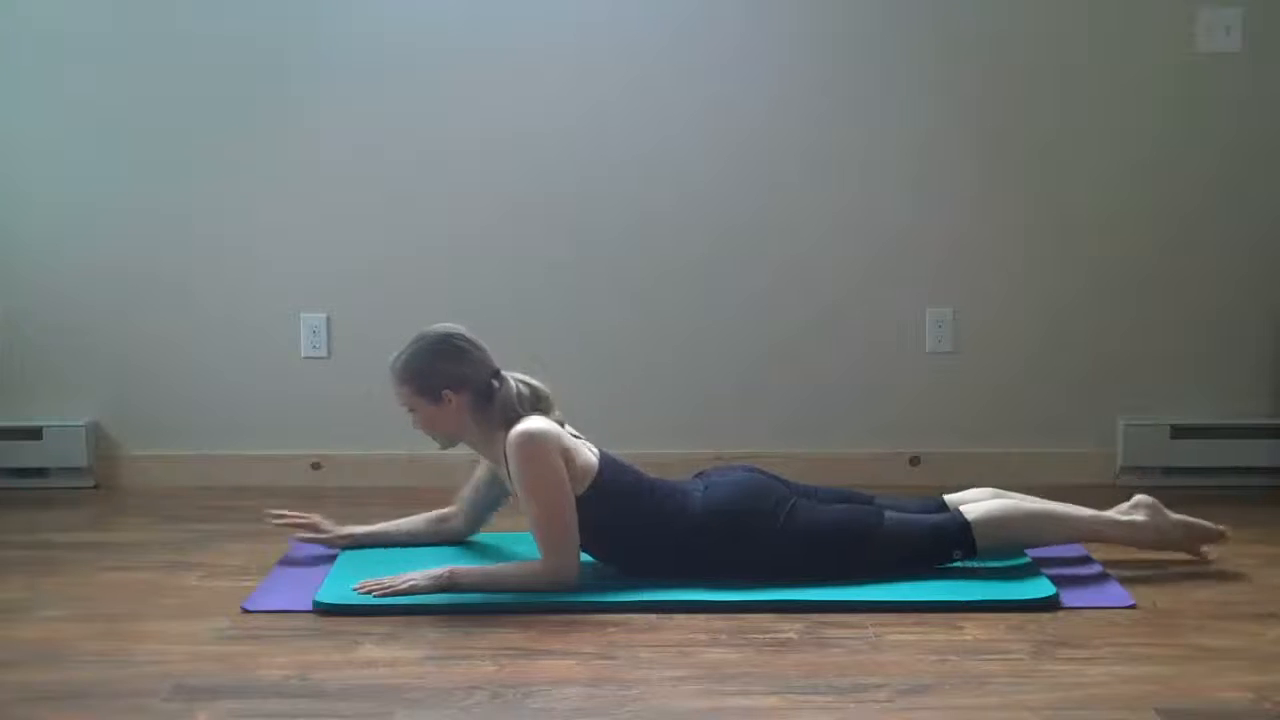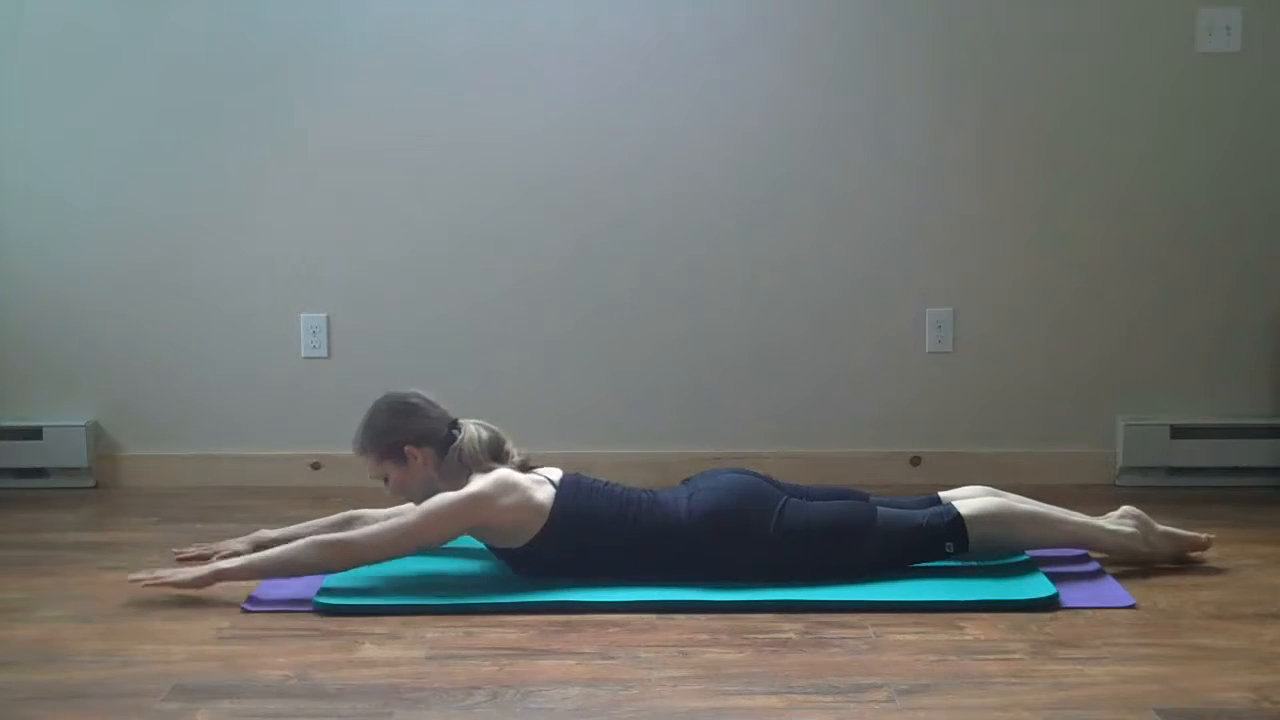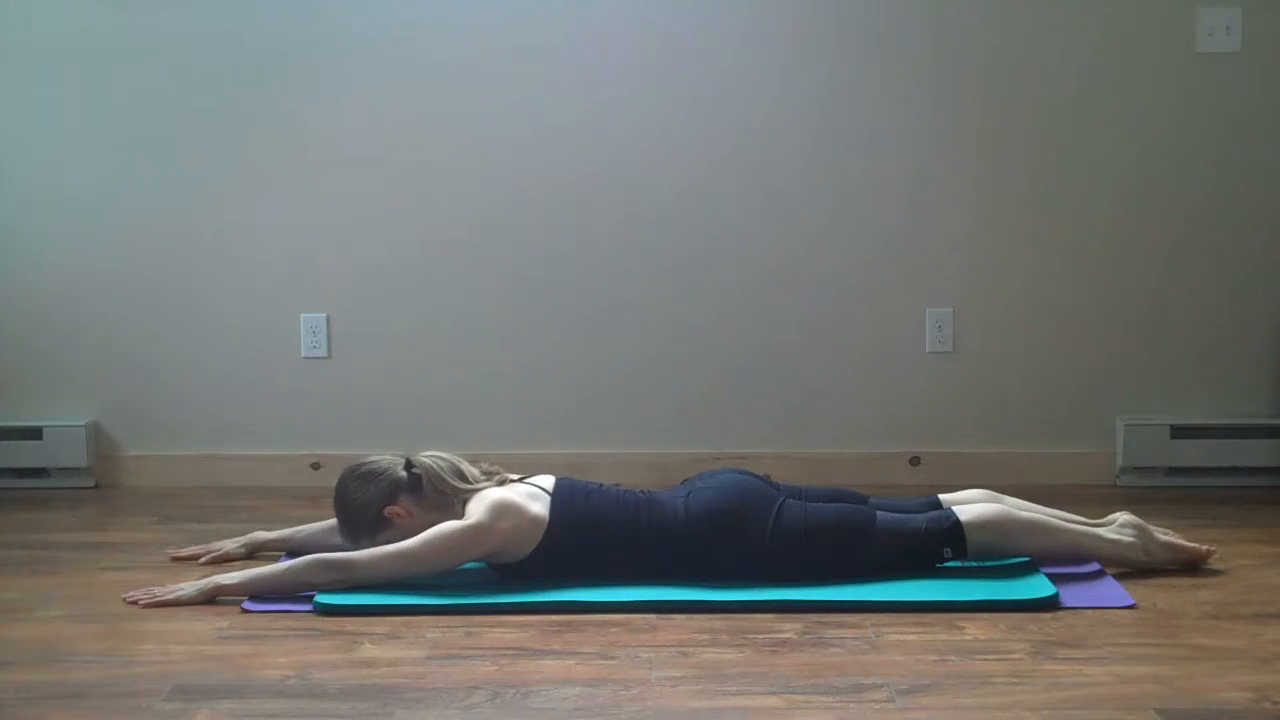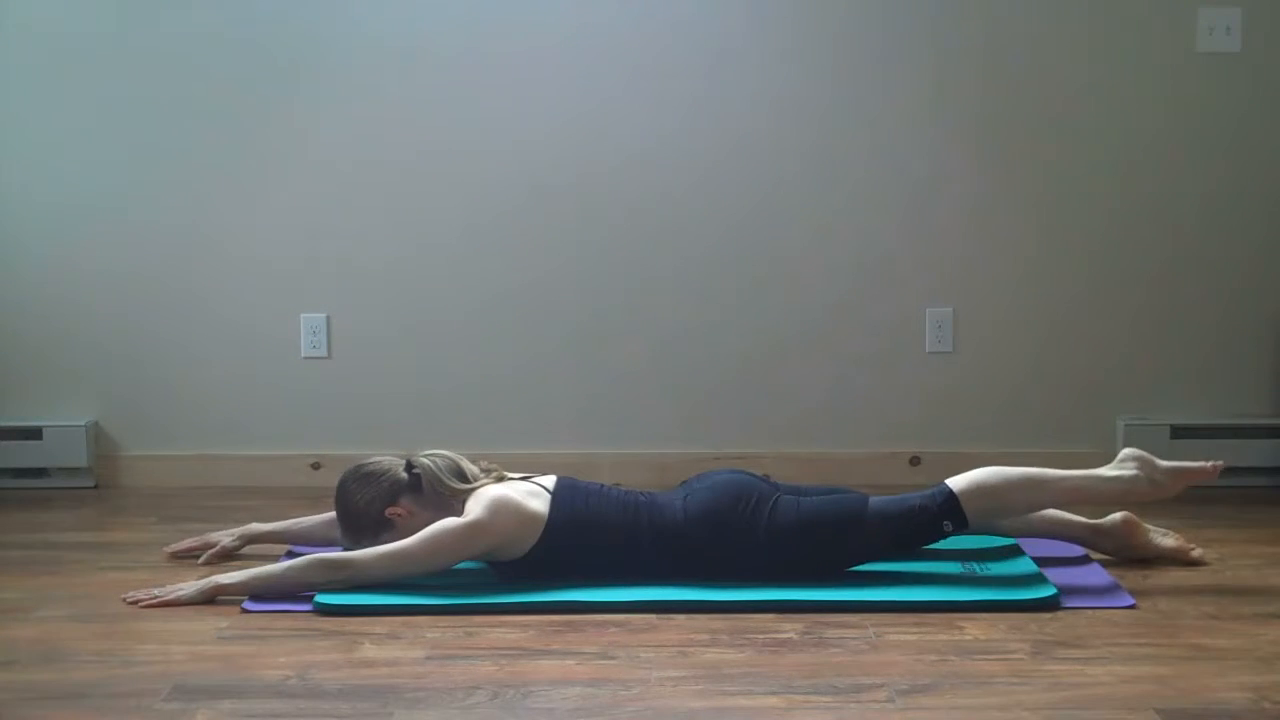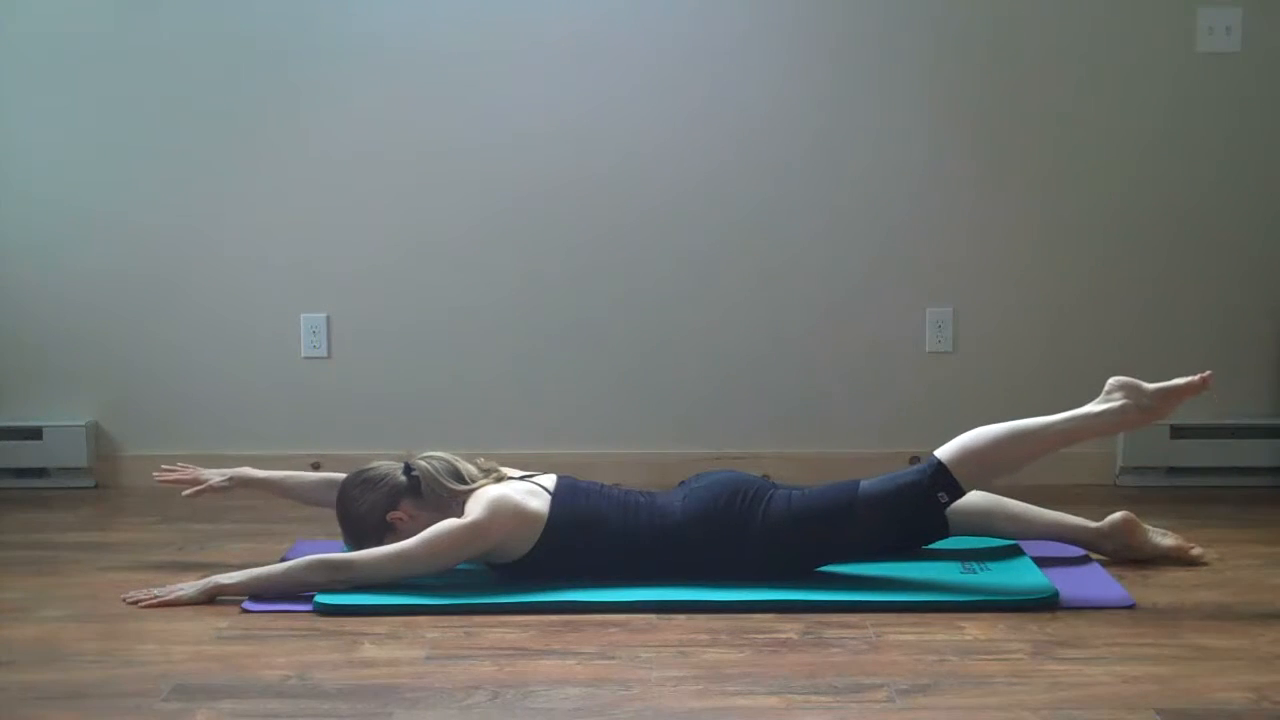
dt=1s
person 1, frame 1
left shoulder: (528, 442)
right shoulder: (509, 438)
left elbow: (561, 570)
right elbow: (454, 522)
left wrist: (448, 580)
right wrist: (352, 534)
left hip: (745, 540)
right hip: (728, 505)
left knee: (945, 534)
right knee: (932, 511)
left ankle: (1129, 525)
right ankle: (1120, 512)
person 1, frame 2
left shoulder: (481, 503)
right shoulder: (484, 474)
left elbow: (346, 550)
right elbow: (365, 521)
left wrist: (212, 575)
right wrist: (251, 538)
left hip: (730, 540)
right hip: (721, 508)
left knee: (931, 531)
right knee: (924, 511)
left ankle: (1121, 535)
right ankle: (1111, 525)
person 1, frame 3
left shoulder: (480, 526)
right shoulder: (480, 485)
left elbow: (349, 565)
right elbow: (354, 527)
left wrist: (218, 586)
right wrist: (250, 538)
left hip: (731, 539)
right hip: (721, 505)
left knee: (933, 536)
right knee: (925, 513)
left ankle: (1119, 541)
right ankle: (1106, 527)
person 1, frame 4
left shoulder: (478, 524)
right shoulder: (482, 485)
left elbow: (348, 564)
right elbow: (353, 518)
left wrist: (217, 589)
right wrist: (249, 532)
left hip: (734, 540)
right hip: (722, 508)
left knee: (929, 514)
right knee: (917, 513)
left ankle: (1118, 482)
right ankle: (1108, 525)
person 1, frame 5
left shoulder: (479, 525)
right shoulder: (479, 483)
left elbow: (345, 566)
right elbow: (348, 489)
left wrist: (220, 585)
right wrist: (240, 476)
left hip: (732, 537)
right hip: (717, 512)
left knee: (923, 493)
right knee: (918, 508)
left ankle: (1108, 412)
right ankle: (1106, 531)
